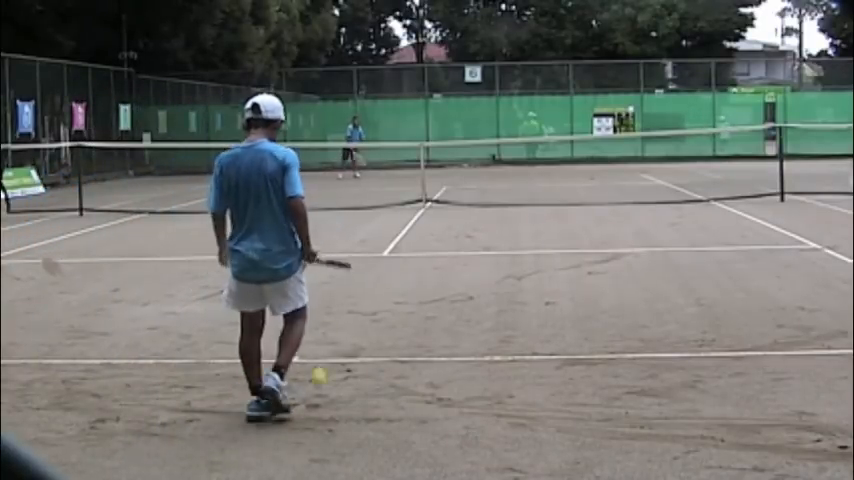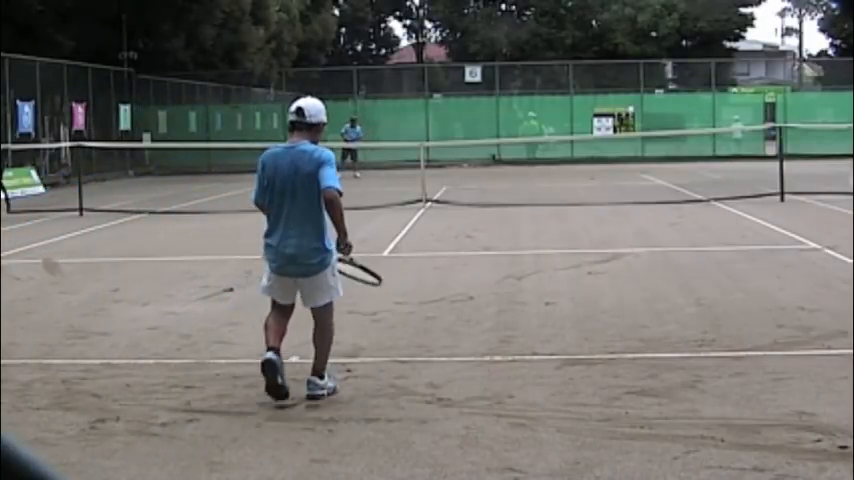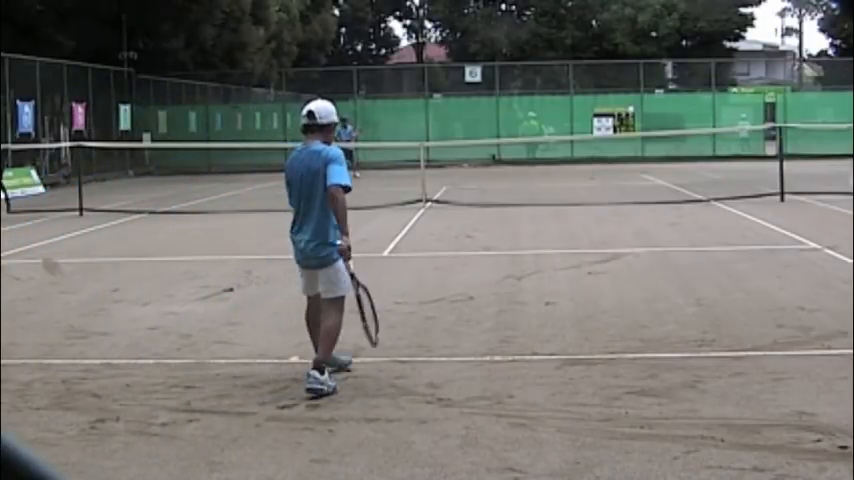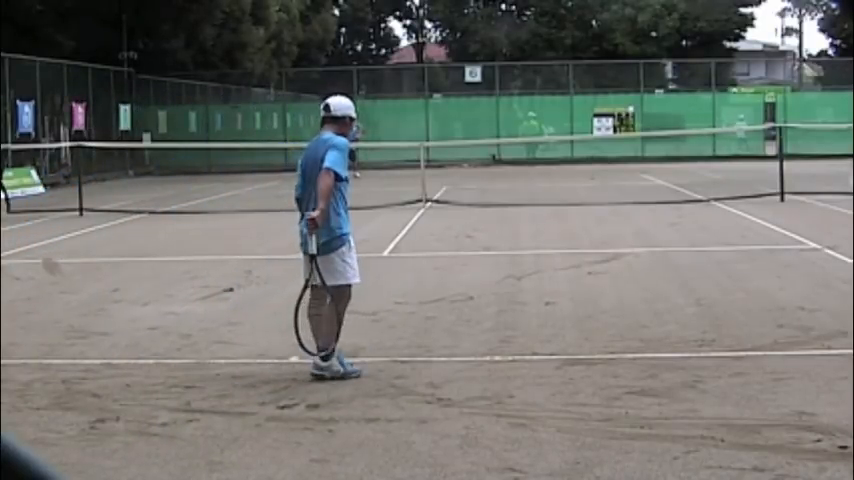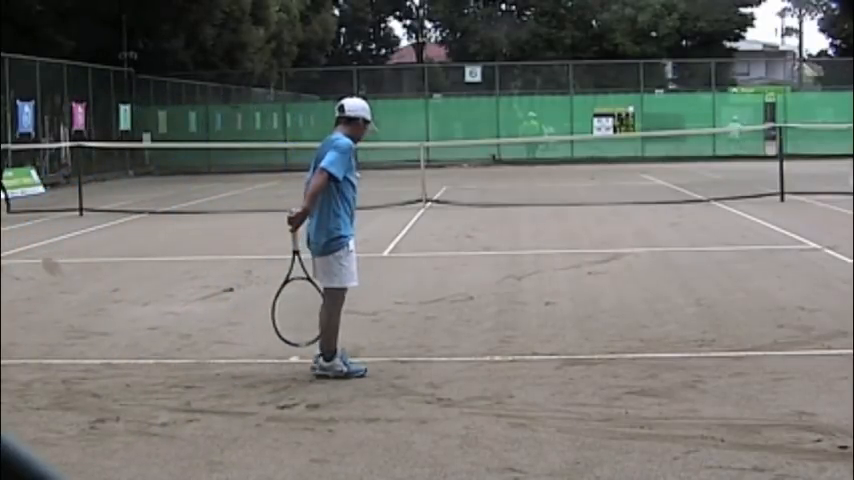
dt=0.4s
person 1, frame 1
left shoulder: (225, 160)
right shoulder: (284, 157)
left elbow: (217, 211)
right elbow: (296, 205)
left wrist: (223, 246)
right wrist: (306, 245)
left hip: (242, 259)
right hip: (281, 258)
left knee: (250, 327)
right knee: (296, 320)
left ankle: (258, 397)
right ankle: (276, 377)
person 1, frame 2
left shoulder: (268, 158)
right shoulder: (322, 157)
left elbow: (261, 204)
right elbow: (331, 196)
right wrist: (342, 236)
left hip: (278, 252)
right hip: (315, 252)
left knee: (279, 312)
right knee: (322, 315)
left ankle: (272, 355)
right ankle: (318, 379)
person 1, frame 3
left shoulder: (292, 160)
right shoulder: (332, 154)
right elbow: (336, 191)
right wrist: (344, 234)
left hip: (302, 244)
right hip: (328, 245)
left knee: (315, 302)
right knee: (333, 308)
left ankle: (324, 358)
right ankle: (318, 372)
person 1, frame 4
left shoulder: (309, 149)
right shoulder: (338, 144)
left elbow: (300, 194)
right elbow: (327, 175)
right wrist: (320, 210)
left hip: (312, 233)
right hip: (333, 233)
left knee: (319, 295)
right knee: (340, 295)
left ankle: (324, 355)
right ankle: (327, 360)
person 1, frame 5
left shoulder: (329, 145)
right shoulder: (344, 145)
left elbow: (312, 181)
right elbow: (321, 177)
right wrist: (305, 210)
left hip: (325, 232)
right hip: (336, 234)
left knee: (333, 294)
right knee: (335, 296)
left ankle: (326, 354)
right ankle: (329, 361)
